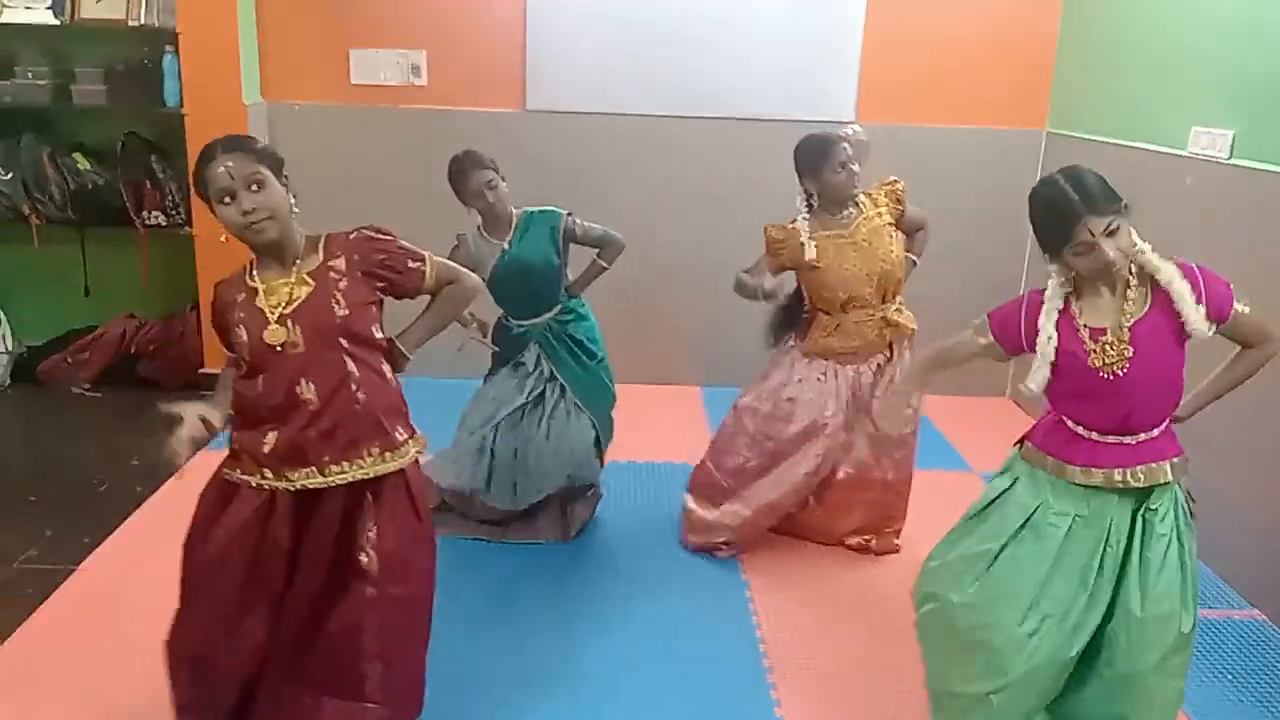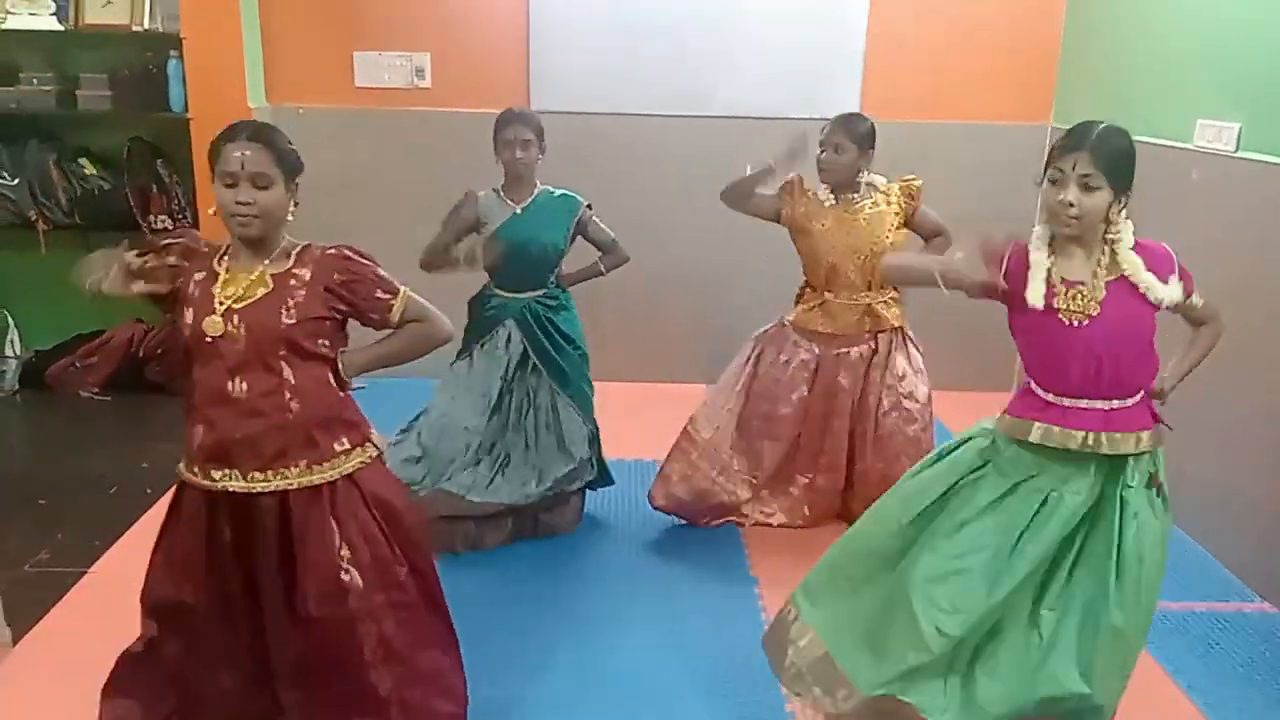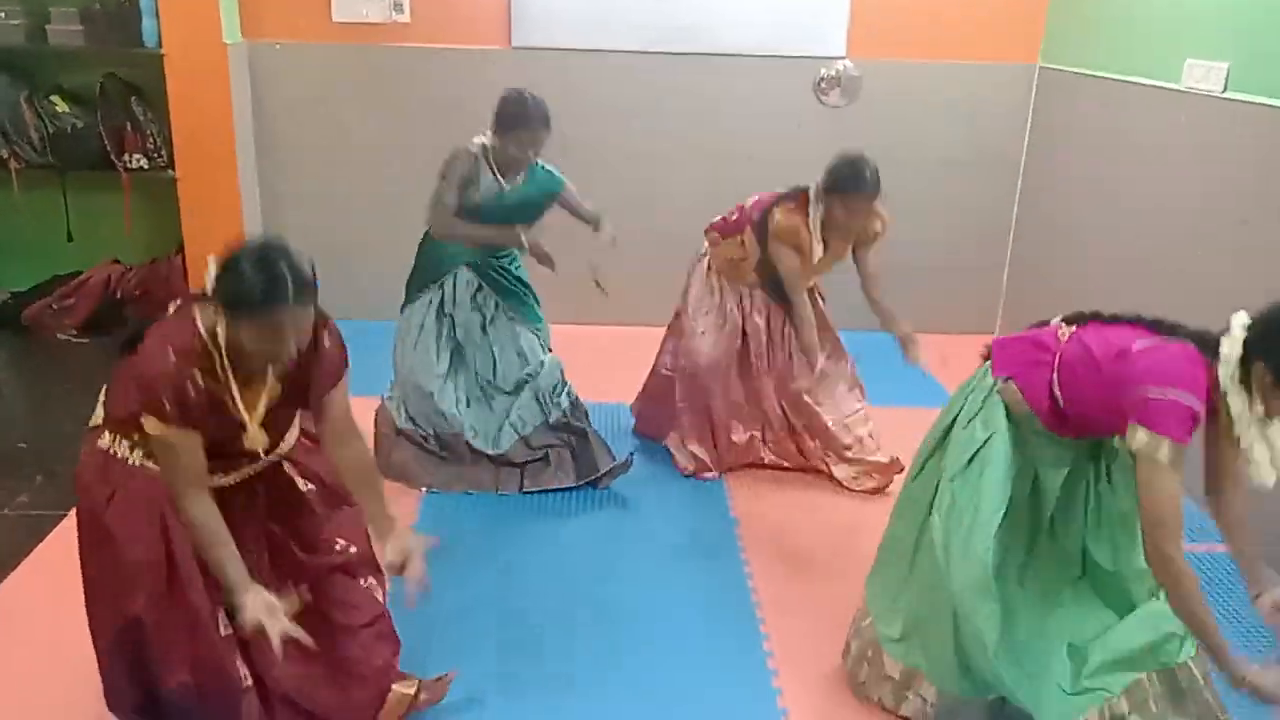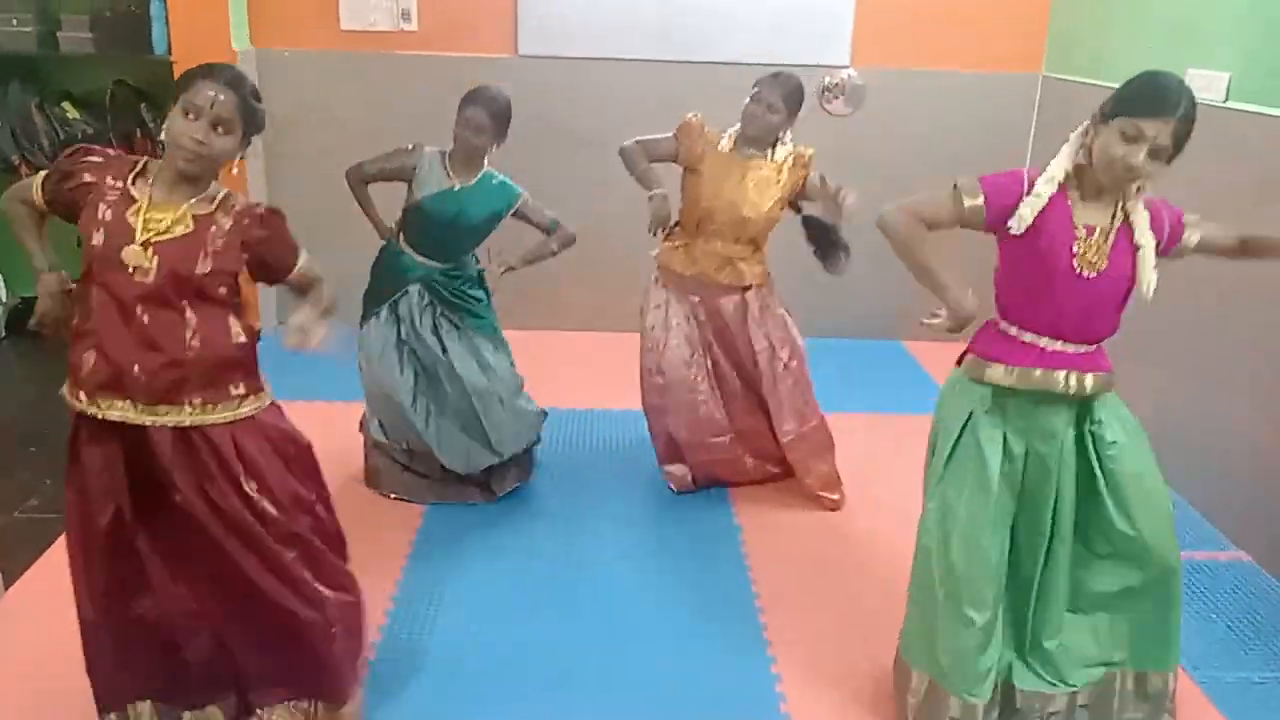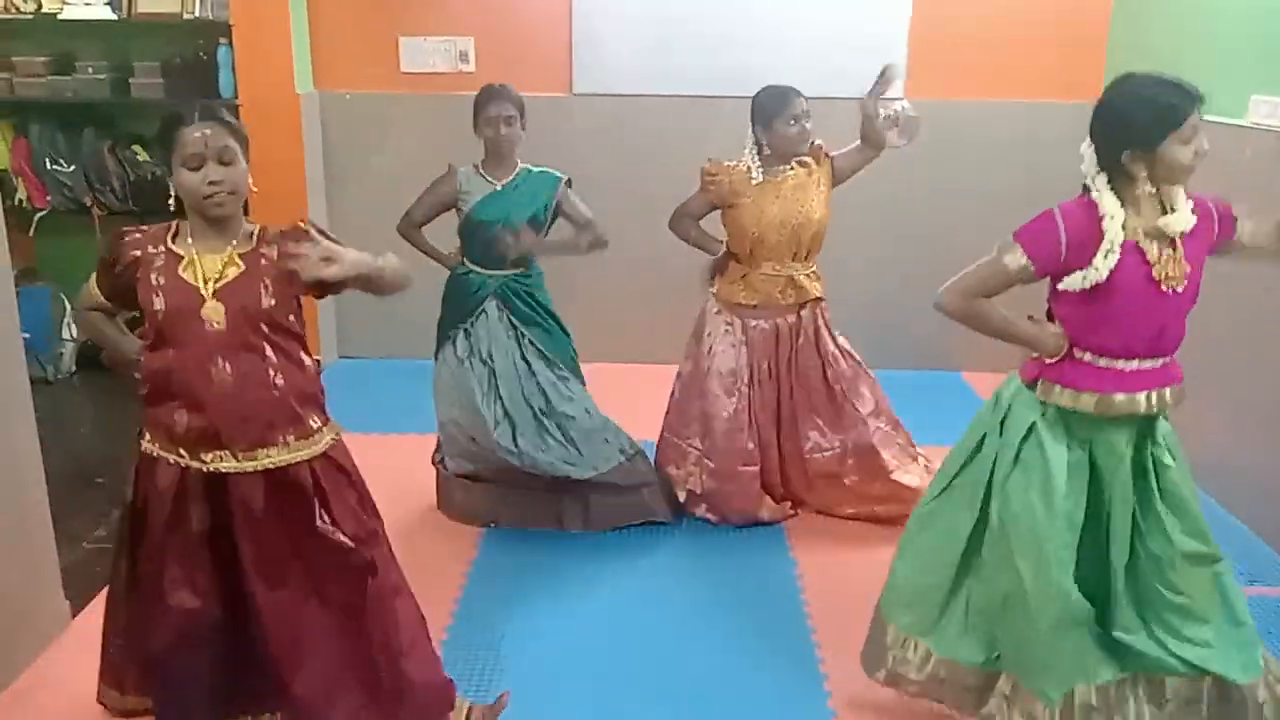
dt=1s
person 1, frame 1
left shoulder: (359, 254)
right shoulder: (230, 299)
left elbow: (464, 284)
left wrist: (397, 348)
right wrist: (209, 413)
left hip: (370, 481)
right hip: (266, 492)
left knee: (366, 636)
right knee: (235, 633)
person 1, frame 2
left shoulder: (330, 270)
right shoulder: (186, 265)
left elbow: (435, 327)
right elbow: (99, 271)
left wrist: (345, 362)
right wrist: (114, 272)
left hip: (327, 485)
right hip: (219, 495)
left knee: (361, 630)
right knee: (199, 637)
person 1, frame 3
left shoulder: (316, 338)
right shoulder: (174, 360)
left elbow: (341, 439)
right elbow: (190, 495)
left wrist: (386, 533)
right wrist: (242, 592)
left hip: (264, 454)
right hip: (149, 471)
left knee: (335, 557)
right knee: (165, 615)
person 1, frame 4
left shoulder: (246, 224)
right shoulder: (95, 176)
left elbow: (310, 283)
left wrist: (310, 315)
left hip: (218, 425)
right hip: (114, 425)
left knee: (271, 555)
right knee: (129, 573)
person 1, frame 5
left shoulder: (287, 250)
right shoulder: (140, 252)
left elbow: (395, 276)
right elbow: (89, 308)
left wrist: (355, 264)
right wrist: (142, 358)
left hip: (291, 462)
right hip: (187, 469)
left knee: (352, 584)
right knee: (184, 603)
person 2, frame 1
left shoulder: (1184, 286)
right shoulder: (1037, 314)
right elbow: (939, 359)
left wrist: (1189, 403)
left hip: (1147, 501)
right hip: (1052, 488)
left knee: (1142, 656)
right knee: (977, 612)
person 2, frame 2
left shoulder: (1151, 265)
right shoulder: (1012, 264)
left elbow: (1211, 323)
right elbow: (893, 267)
left wrist: (1166, 381)
right wrist: (958, 271)
left hip: (1123, 477)
right hip: (1027, 461)
left knee: (1096, 633)
right knee: (930, 562)
person 2, frame 3
left shoulder: (1222, 381)
right shoulder: (1172, 392)
left elbow: (1223, 490)
right elbow: (1164, 555)
right wrist: (1232, 666)
left hip: (1080, 428)
right hip: (1009, 417)
left knee: (1122, 555)
right knee: (966, 566)
person 2, frame 4
left shoulder: (1151, 221)
right shoulder: (1025, 192)
left elbow: (1225, 241)
right elbow: (897, 217)
right wrist: (953, 295)
left hip: (1088, 414)
right hip: (997, 407)
left knee: (1143, 552)
right knee: (972, 561)
person 2, frame 5
left shoulder: (1198, 220)
right shoulder: (1071, 227)
right elbow: (955, 297)
right wrist: (1042, 339)
left hip: (1141, 432)
right hip: (1056, 424)
left knee: (1176, 573)
right knee: (1038, 582)
person 3, frame 1
left shoulder: (551, 222)
right shoulder: (470, 249)
left elbow: (614, 243)
left wrist: (576, 287)
right wrist: (470, 322)
left hip: (569, 339)
right hip: (518, 346)
left knee: (572, 436)
right knee: (489, 434)
left ankle: (562, 509)
right ankle: (492, 507)
person 3, frame 2
left shoulder: (567, 206)
right shoulder: (478, 206)
left elbow: (618, 253)
right elbow: (428, 260)
left wrist: (567, 279)
right wrist: (463, 256)
left hip: (550, 328)
right hip: (495, 327)
left knee: (556, 427)
right knee: (461, 422)
left ankle: (552, 511)
person 3, frame 3
left shoulder: (545, 180)
right shoulder: (466, 162)
left elbow: (595, 221)
right elbow: (440, 225)
left wrist: (605, 239)
right wrist: (512, 236)
left hip: (497, 272)
right hip: (445, 274)
left knee: (530, 361)
right knee: (428, 372)
right ankle: (430, 452)
person 3, frame 4
left shoulder: (503, 192)
right shoulder: (418, 162)
left elbow: (563, 233)
right elbow: (356, 174)
left wrist: (513, 265)
right wrist: (381, 228)
left hip: (456, 291)
right hip: (400, 284)
left knee: (485, 383)
right knee: (393, 383)
left ankle: (485, 468)
right ankle: (409, 468)
person 3, frame 5
left shoulder: (547, 184)
right shoulder: (460, 181)
left elbow: (595, 236)
right elbow: (408, 224)
left wrist: (543, 245)
right wrist: (446, 260)
left hip: (525, 305)
right hip: (470, 307)
left knee: (554, 400)
right knee: (473, 411)
left ankle: (570, 498)
right ankle: (481, 497)
person 4, frame 1
left shoulder: (883, 206)
right shoulder: (796, 239)
left elbow: (920, 228)
right elbow: (743, 280)
left wrist: (907, 267)
right wrist: (760, 285)
left hip: (885, 354)
right hip: (824, 357)
left knee: (884, 446)
right knee: (771, 434)
left ankle: (858, 526)
right ankle: (720, 521)
person 4, frame 2
left shoulder: (895, 201)
right shoulder: (801, 205)
left elbow: (942, 236)
right elbow: (732, 197)
right wrist: (774, 170)
left hip: (880, 343)
right hip: (812, 339)
left knee: (900, 430)
right knee: (765, 411)
person 4, frame 3
left shoulder: (863, 223)
right shoulder: (786, 223)
left elbow: (872, 283)
right elbow: (796, 296)
left wrist: (897, 328)
right wrist: (813, 358)
left hip: (788, 282)
right hip: (728, 280)
left knee: (830, 366)
right knee: (707, 361)
right ankle: (702, 446)
person 4, frame 4
left shoulder: (791, 169)
right shoulder: (701, 144)
left elbow: (834, 201)
right elbow: (631, 149)
left wrist: (836, 209)
right wrist: (656, 194)
left hip: (745, 291)
right hip: (683, 284)
left knee: (779, 377)
right knee: (678, 380)
left ankle: (794, 466)
right ankle: (696, 462)
person 4, frame 5
left shoulder: (820, 173)
right shoulder: (731, 181)
left elbow: (873, 145)
right elbow: (679, 220)
left wrist: (873, 105)
right wrist: (720, 250)
left hip: (803, 314)
right hip: (739, 314)
left knee: (845, 402)
right knee: (727, 410)
right ankle: (730, 498)
